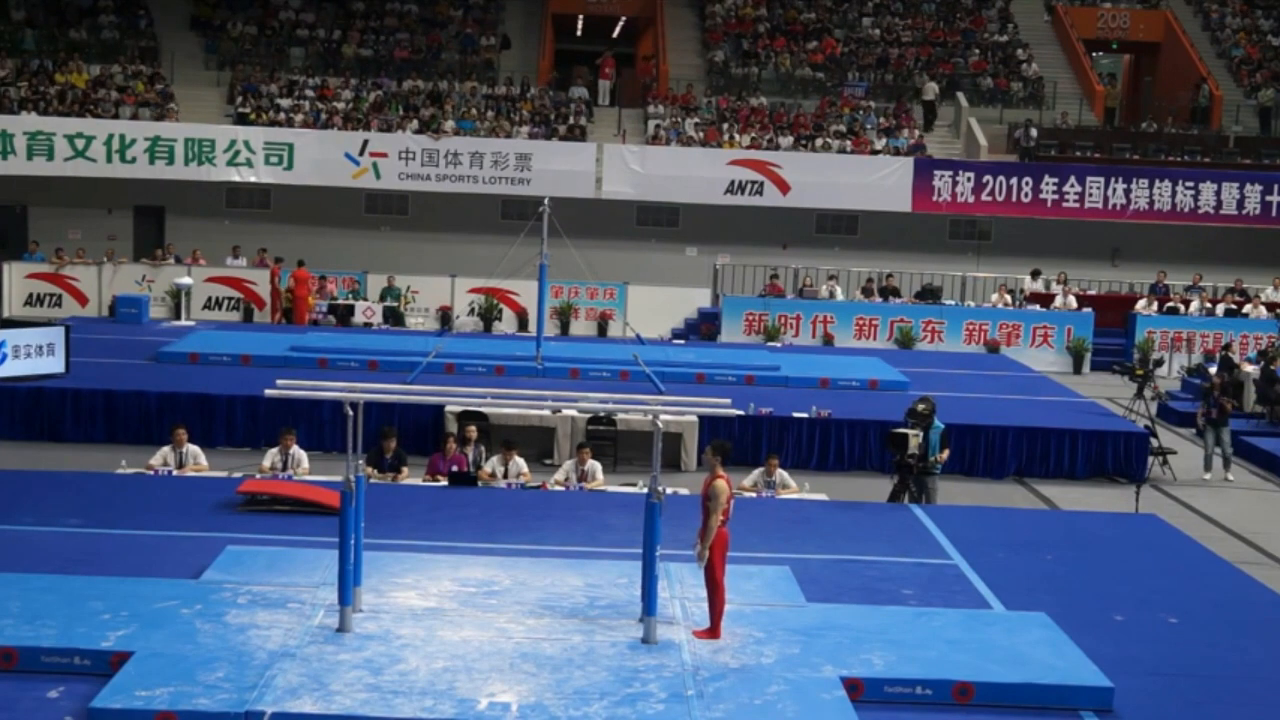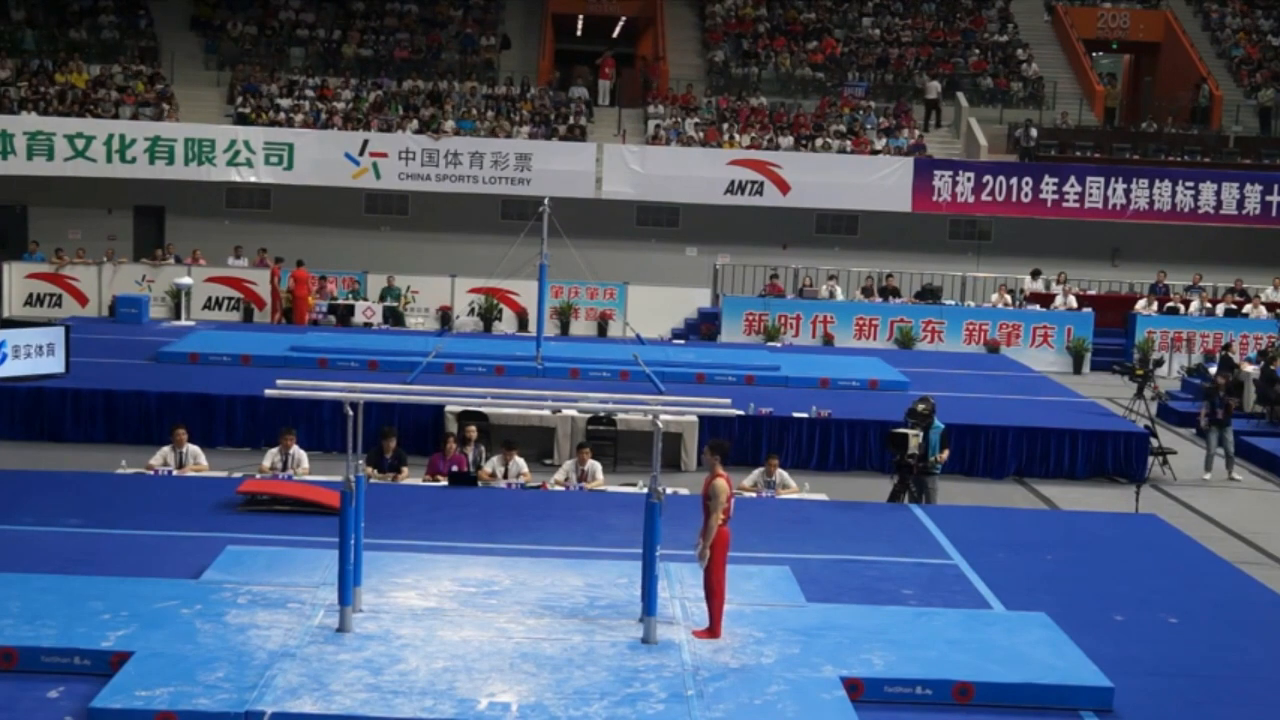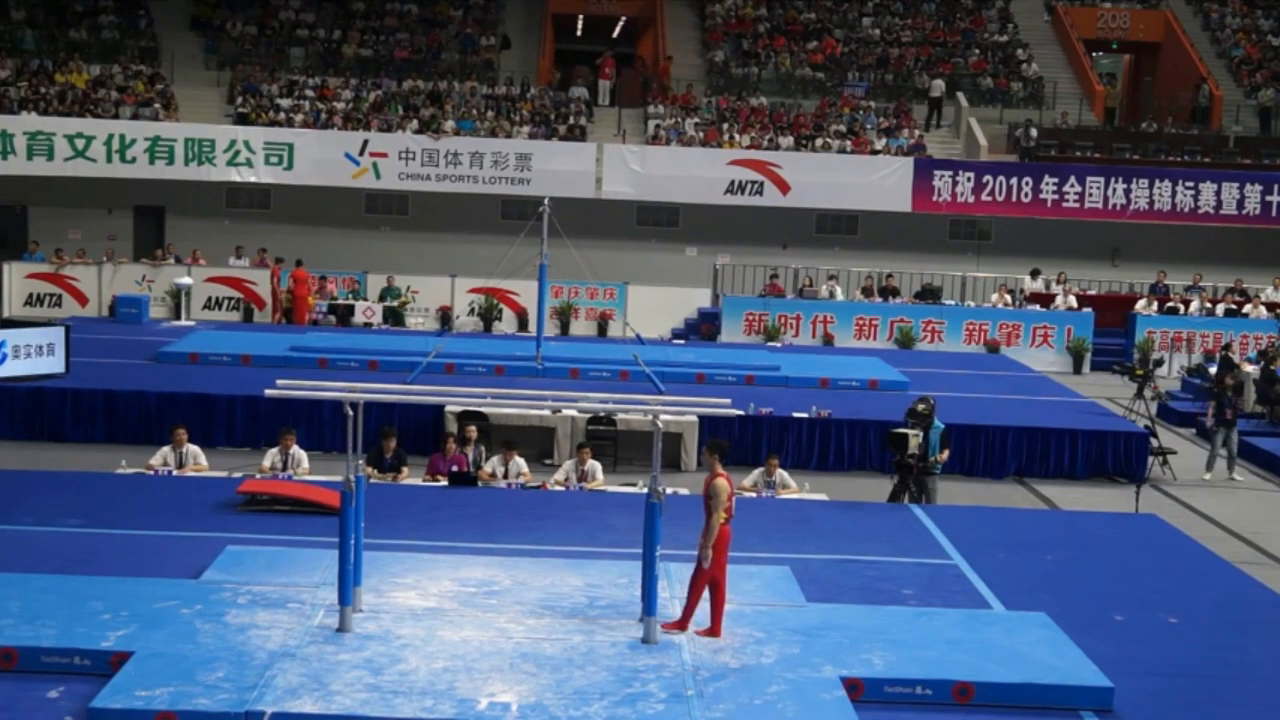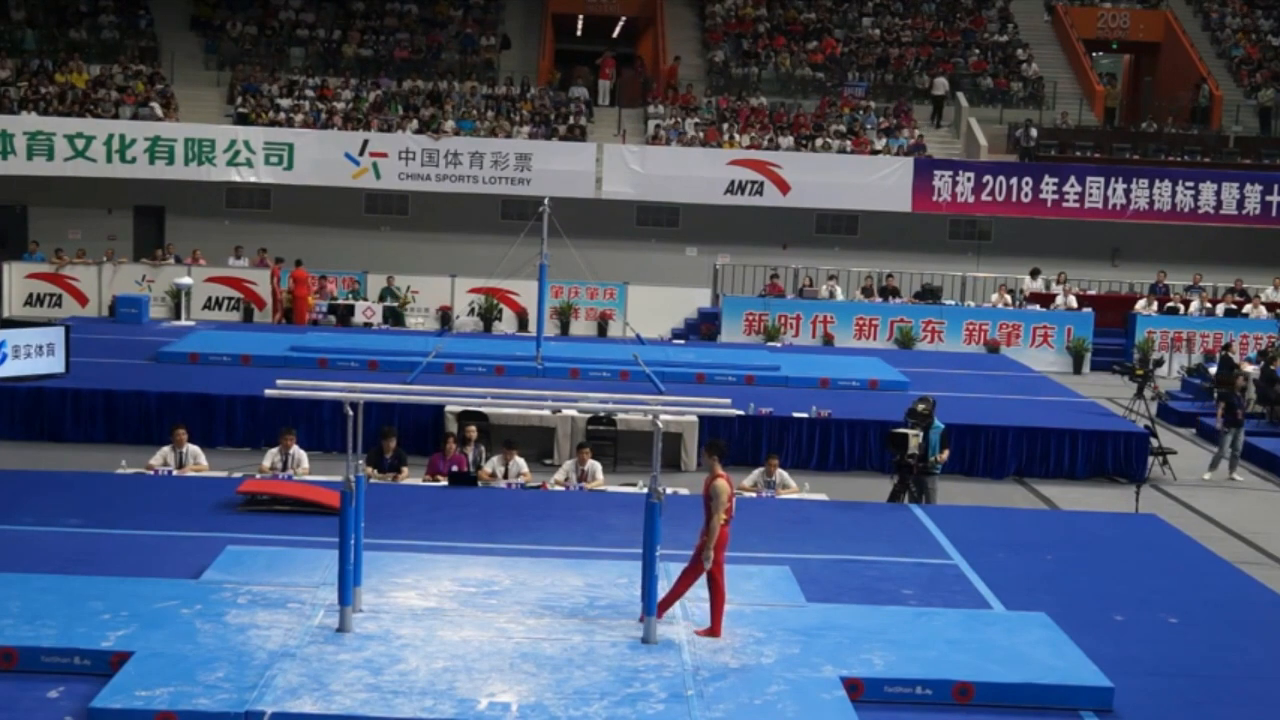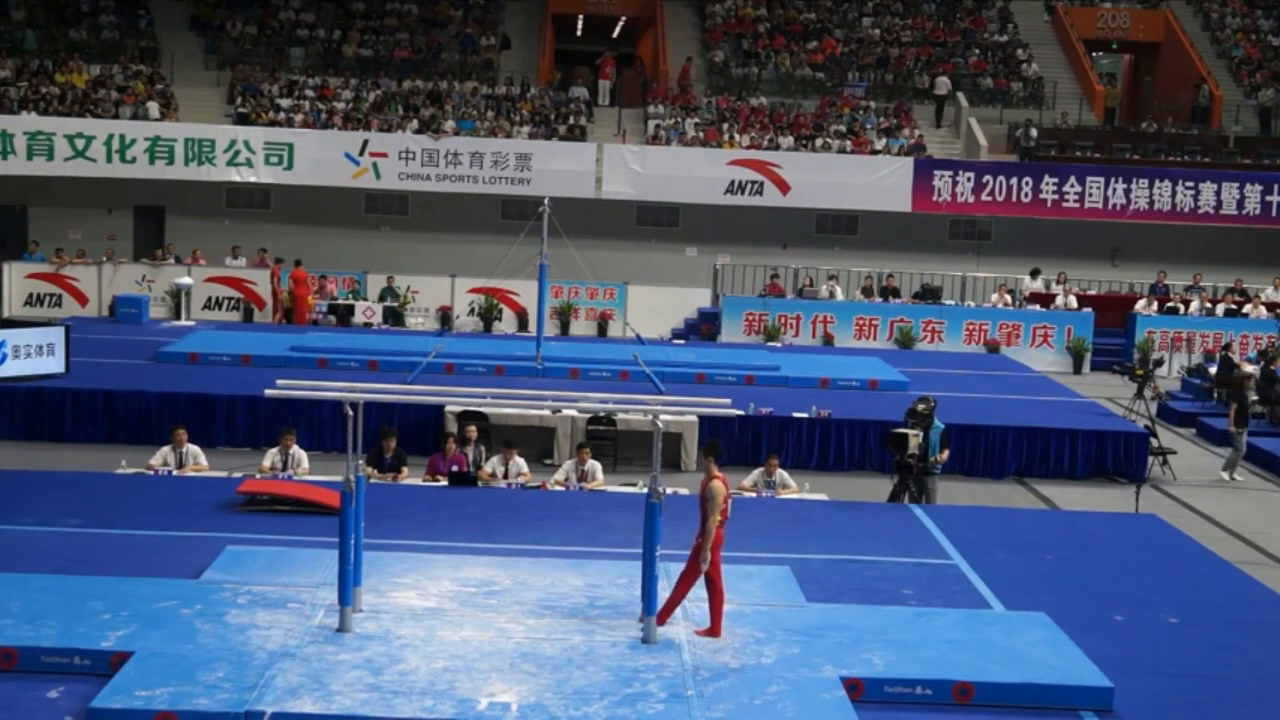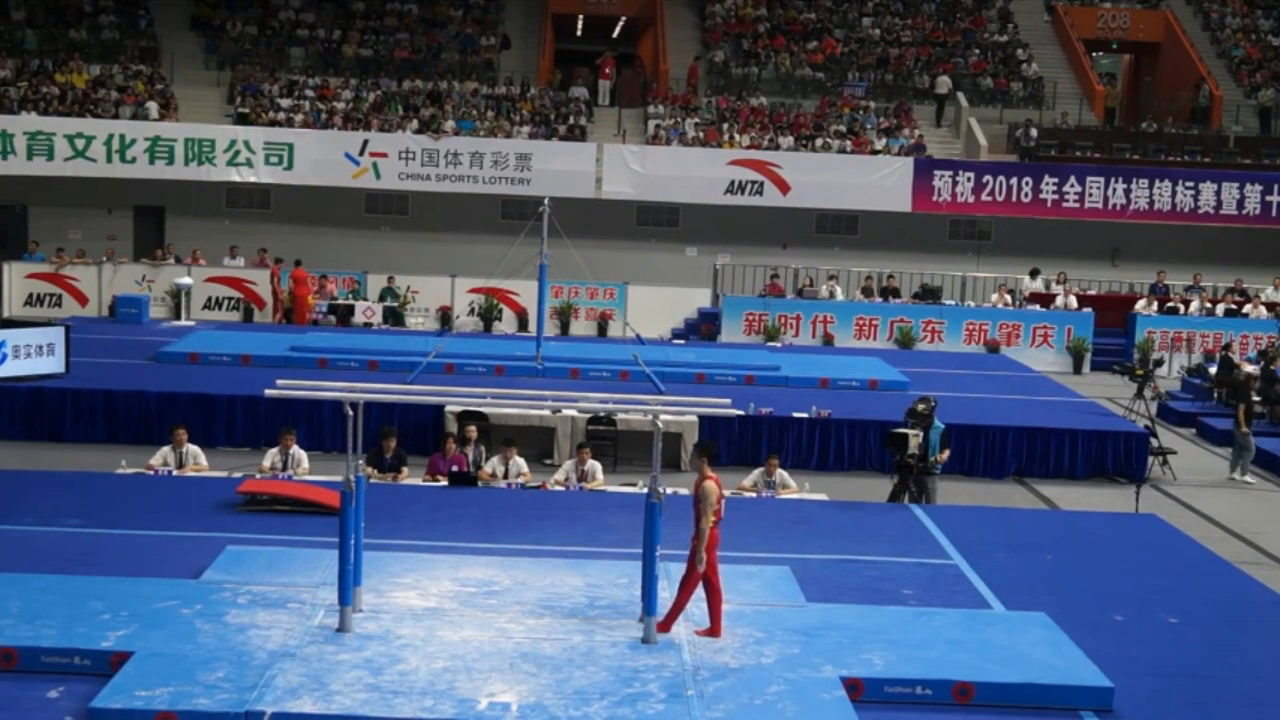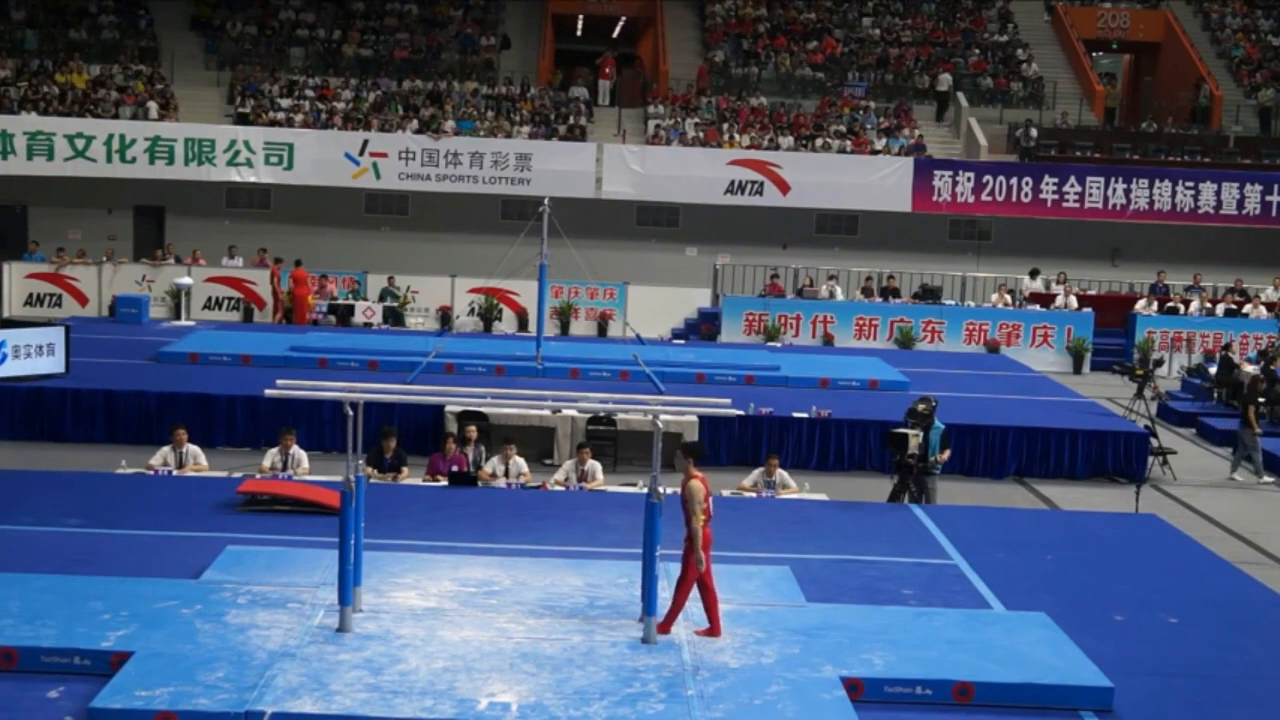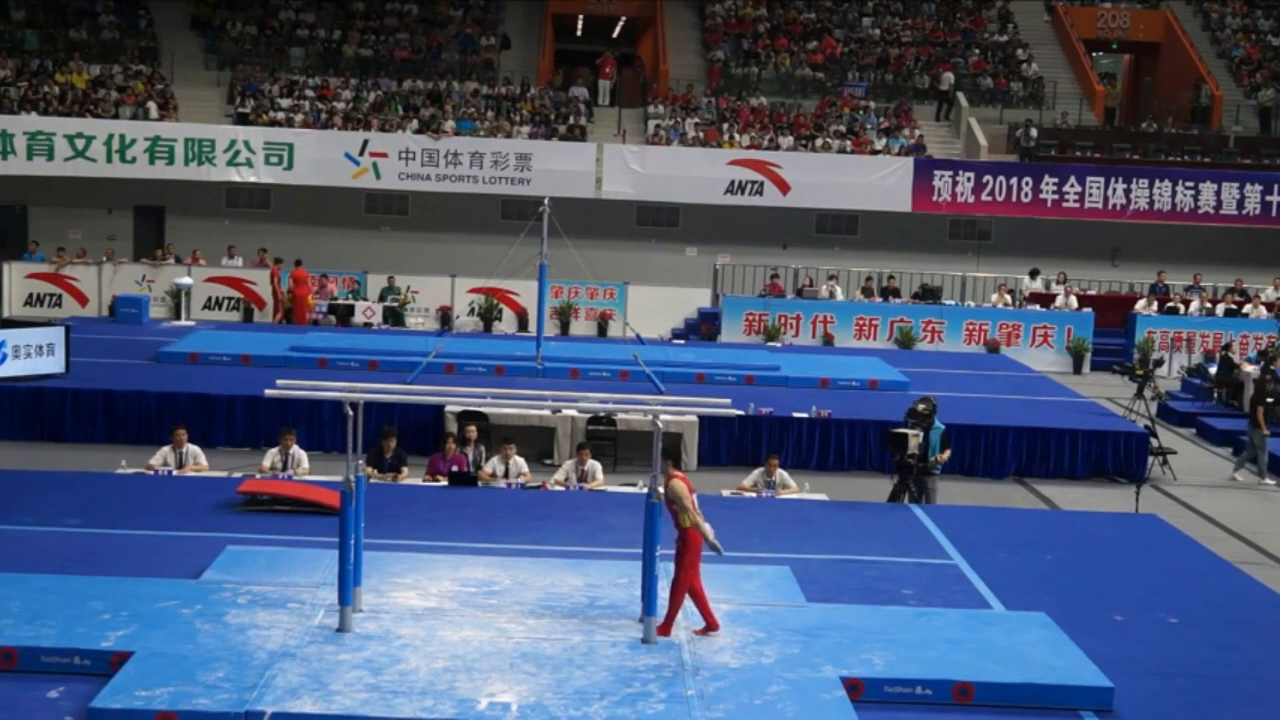
dt=0.2s
person 1, frame 1
left shoulder: (719, 484)
right shoulder: (712, 478)
left elbow: (715, 518)
left wrist: (705, 547)
right wrist: (700, 537)
left hip: (716, 538)
right hip: (710, 536)
left knee: (715, 584)
right knee: (712, 584)
left ankle: (714, 630)
right ankle: (713, 627)
person 1, frame 2
left shoulder: (718, 483)
right shoulder: (712, 478)
left elbow: (716, 517)
left wrist: (706, 546)
right wrist: (701, 537)
left hip: (717, 536)
right hip: (712, 535)
left knee: (712, 583)
right knee: (715, 583)
left ankle: (713, 629)
right ankle: (713, 627)
person 1, frame 3
left shoulder: (719, 483)
right shoulder: (714, 478)
left elbow: (717, 517)
left wrist: (707, 546)
right wrist: (705, 538)
left hip: (717, 536)
right hip: (715, 534)
left knee: (699, 579)
right knee: (716, 582)
left ankle: (683, 622)
right ankle: (715, 627)
person 1, frame 4
left shoulder: (719, 484)
right shoulder: (714, 479)
left elbow: (717, 518)
left wrist: (709, 548)
right wrist: (704, 538)
left hip: (715, 536)
right hip: (713, 535)
left knee: (688, 576)
right knee: (716, 583)
left ankle: (658, 610)
right ankle: (715, 628)
person 1, frame 5
left shoulder: (714, 485)
right shoulder: (711, 480)
left elbow: (713, 520)
left wrist: (705, 550)
right wrist: (701, 541)
left hip: (711, 537)
right hip: (708, 536)
left knee: (686, 579)
right knee: (714, 583)
left ankle: (660, 617)
right ankle: (715, 628)
person 1, frame 6
left shoulder: (707, 485)
right shoulder: (707, 480)
left elbow: (706, 521)
left wrist: (700, 551)
left hip: (705, 538)
right hip: (708, 536)
left knee: (688, 583)
right knee: (711, 584)
left ankle: (666, 624)
right ankle: (715, 628)
person 1, frame 7
left shoulder: (692, 485)
right shoulder: (695, 479)
left elbow: (695, 519)
left wrist: (697, 550)
left hip: (698, 538)
right hip: (702, 535)
left knee: (684, 583)
right knee: (705, 583)
left ankle: (666, 625)
right ankle: (714, 627)
person 1, frame 8
left shoulder: (673, 484)
right shoulder: (678, 479)
left elbow: (690, 513)
right elbow: (693, 509)
left wrist: (707, 538)
right wrist: (706, 531)
left hip: (689, 537)
right hip: (690, 535)
left knee: (679, 584)
right knee: (690, 582)
left ankle: (665, 627)
right ankle: (711, 623)
